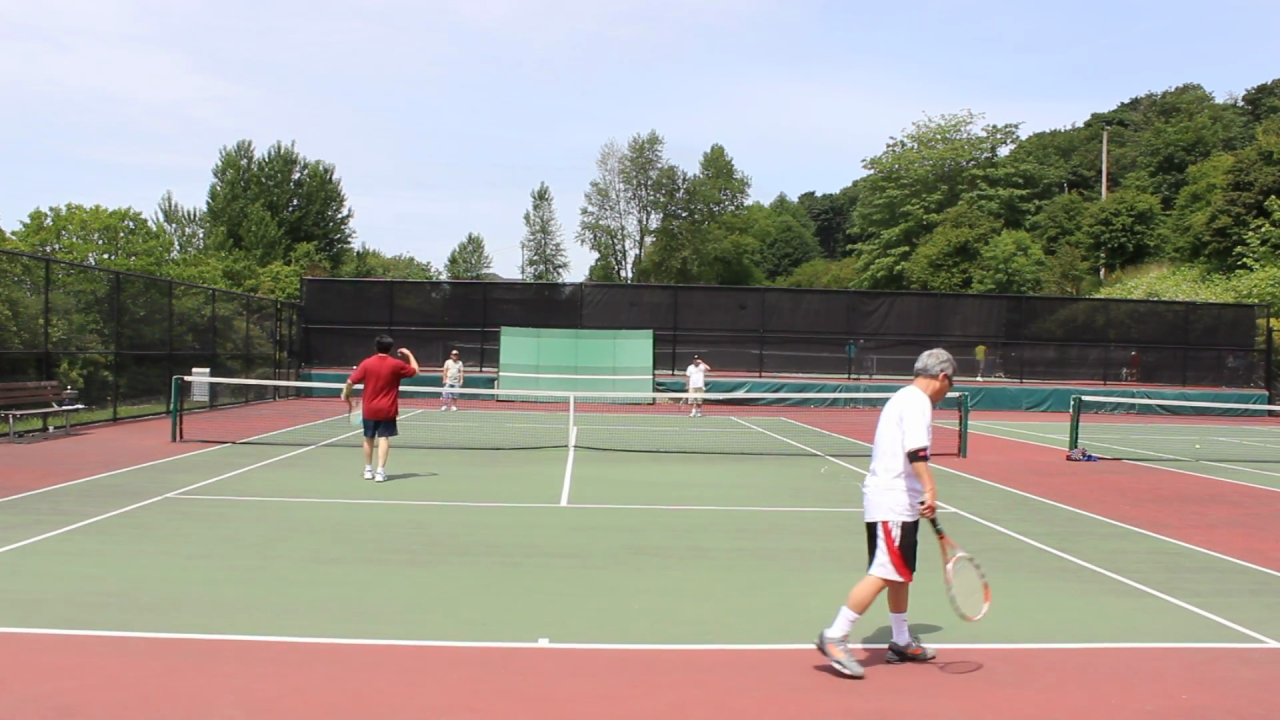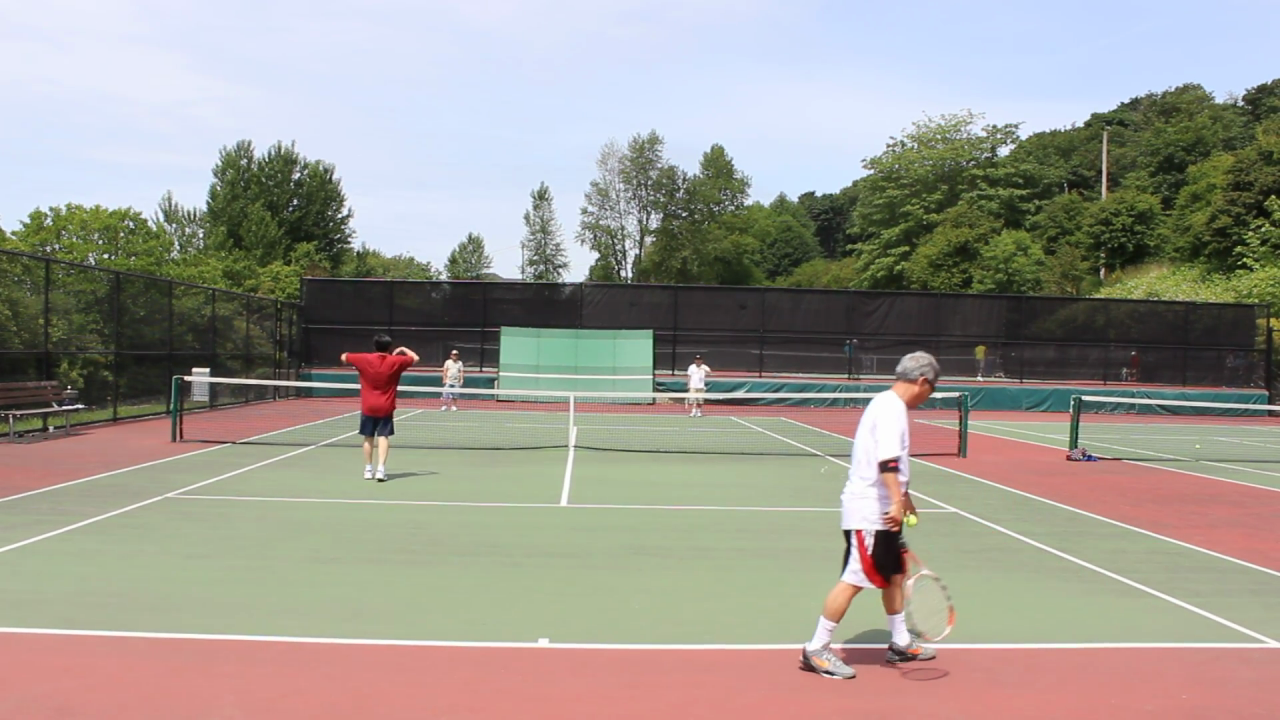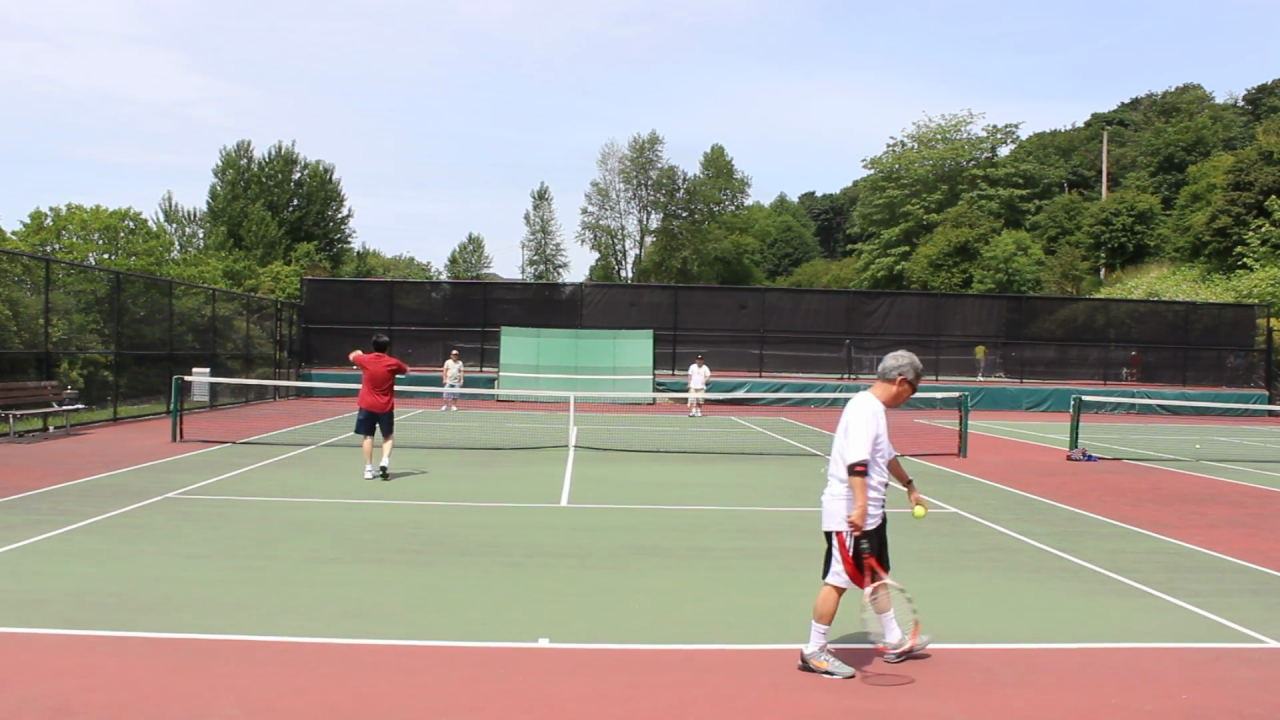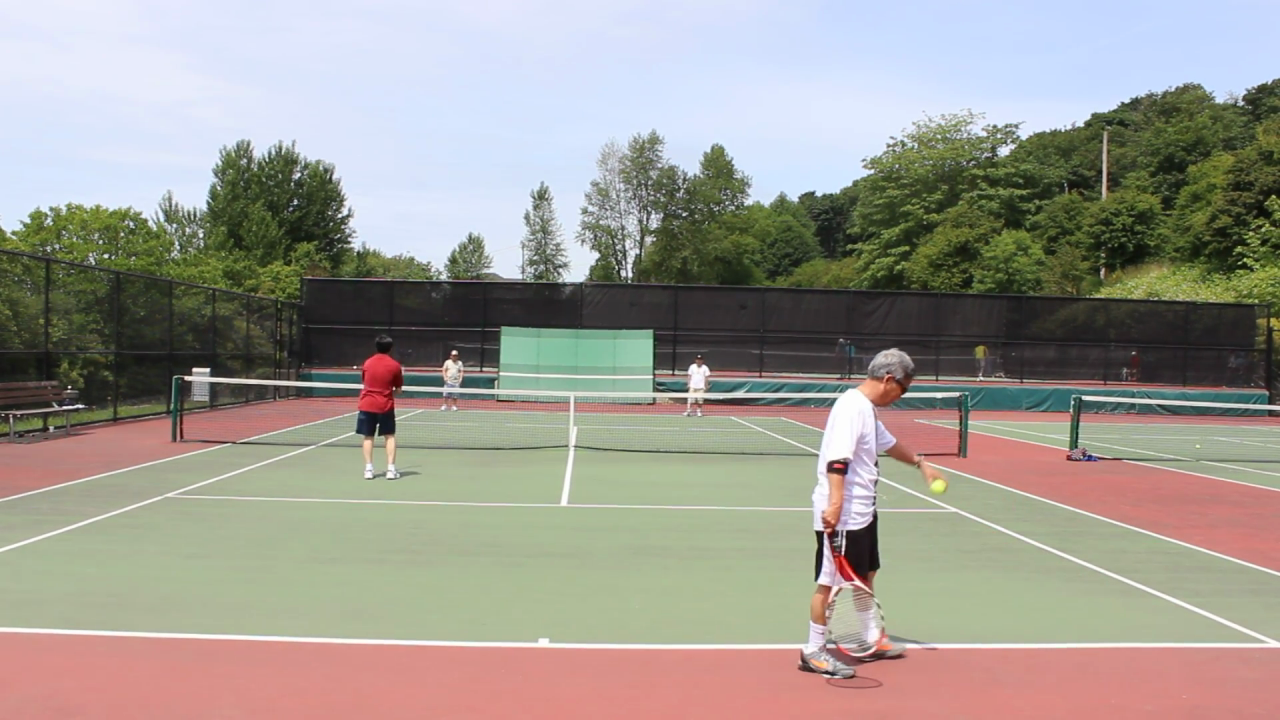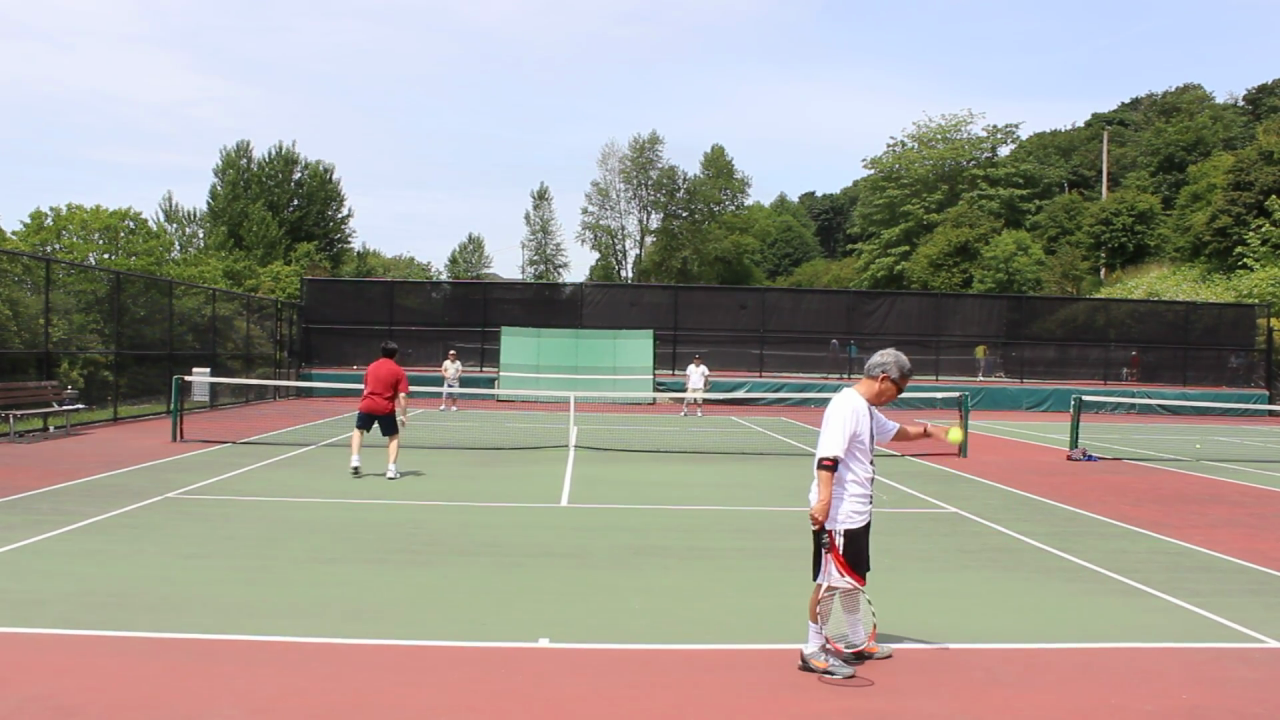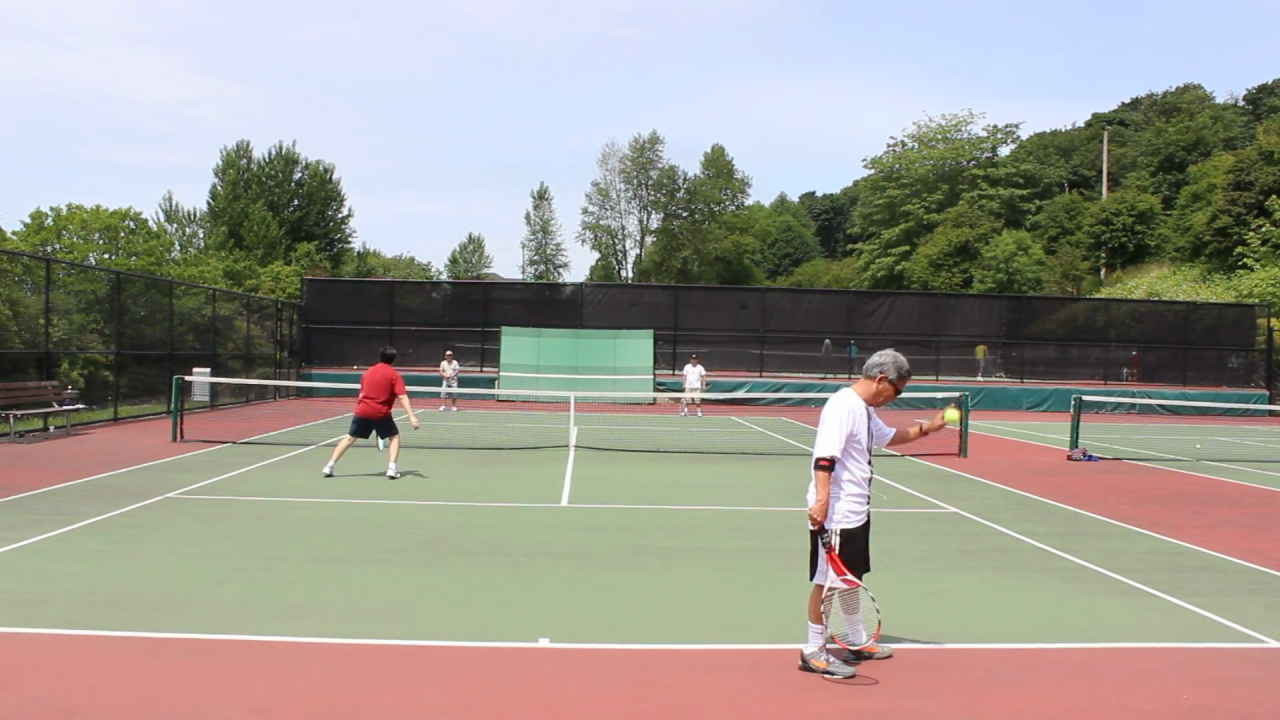
dt=0.2s
person 1, frame 1
left shoulder: (902, 398)
right shoulder: (917, 400)
right elbow: (916, 451)
left wrist: (921, 491)
right wrist: (929, 489)
left hip: (890, 500)
right hip: (893, 503)
left knee: (899, 575)
right knee: (883, 575)
left ankle: (902, 643)
right ankle: (834, 637)
person 1, frame 2
left shoulder: (886, 404)
right shoulder: (892, 407)
right elbow: (887, 460)
left wrist: (904, 497)
right wrist: (896, 501)
left hip: (877, 508)
right hip: (869, 510)
left knee: (893, 575)
right knee: (854, 580)
left ankle: (901, 643)
right ankle: (816, 649)
person 1, frame 3
left shoulder: (873, 407)
right shoulder: (865, 408)
left elbow: (886, 456)
right elbow: (856, 462)
left wrist: (909, 486)
right wrist: (858, 506)
left hip: (869, 510)
right hip: (851, 513)
right knee: (838, 581)
left ankle: (895, 642)
right ankle: (813, 652)
person 1, frame 4
left shoulder: (866, 408)
right shoulder: (851, 406)
left elbow: (888, 443)
right elbow: (836, 459)
left wrist: (921, 463)
right wrist: (834, 504)
left hip: (862, 510)
right hip: (842, 512)
left knee: (866, 574)
right knee: (831, 581)
right ankle: (813, 652)
person 1, frame 5
left shoulder: (866, 408)
right shoulder: (847, 405)
left elbow: (892, 431)
right elbow: (827, 457)
left wrist: (928, 431)
right wrist: (823, 500)
left hip: (857, 511)
right hip: (838, 513)
left knee: (855, 578)
right knee: (829, 581)
right ankle: (813, 651)
person 1, frame 6
left shoulder: (864, 409)
right shoulder: (843, 405)
left elbow: (888, 435)
right elbow: (825, 456)
left wrist: (927, 427)
right wrist: (821, 500)
left hip: (856, 511)
right hip: (836, 513)
left knee: (853, 579)
right knee: (827, 581)
right ankle: (814, 651)
